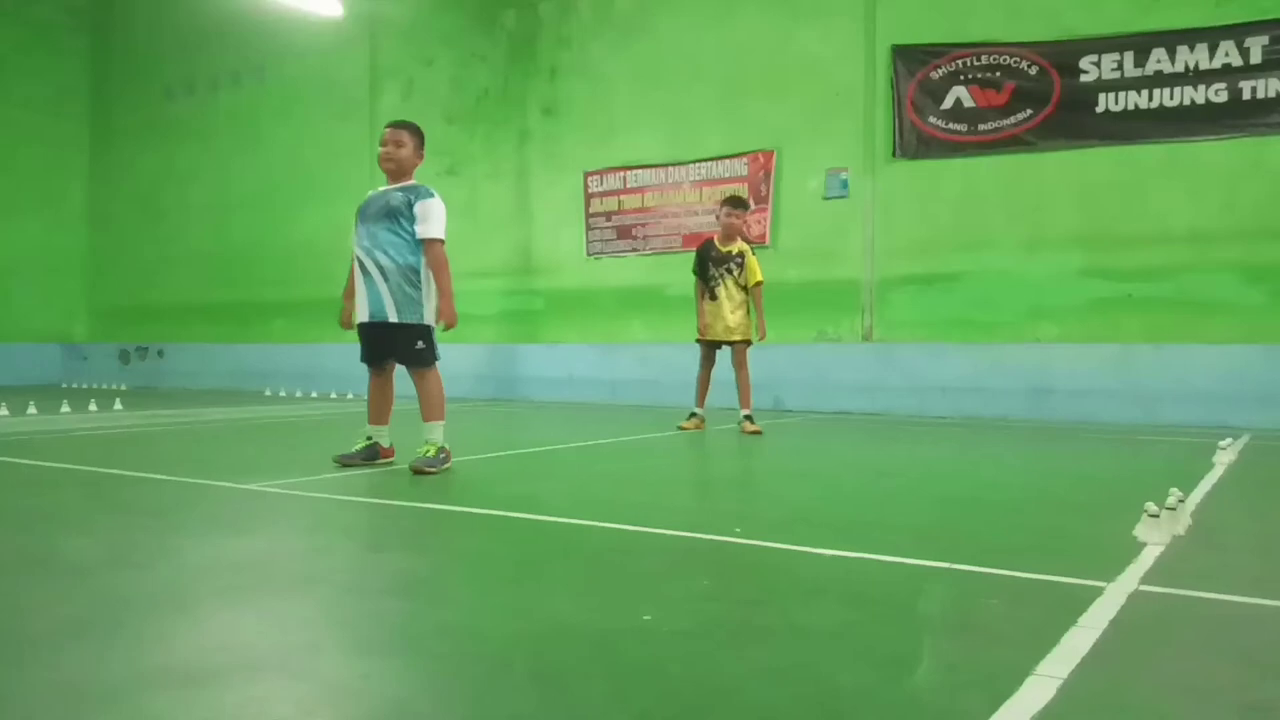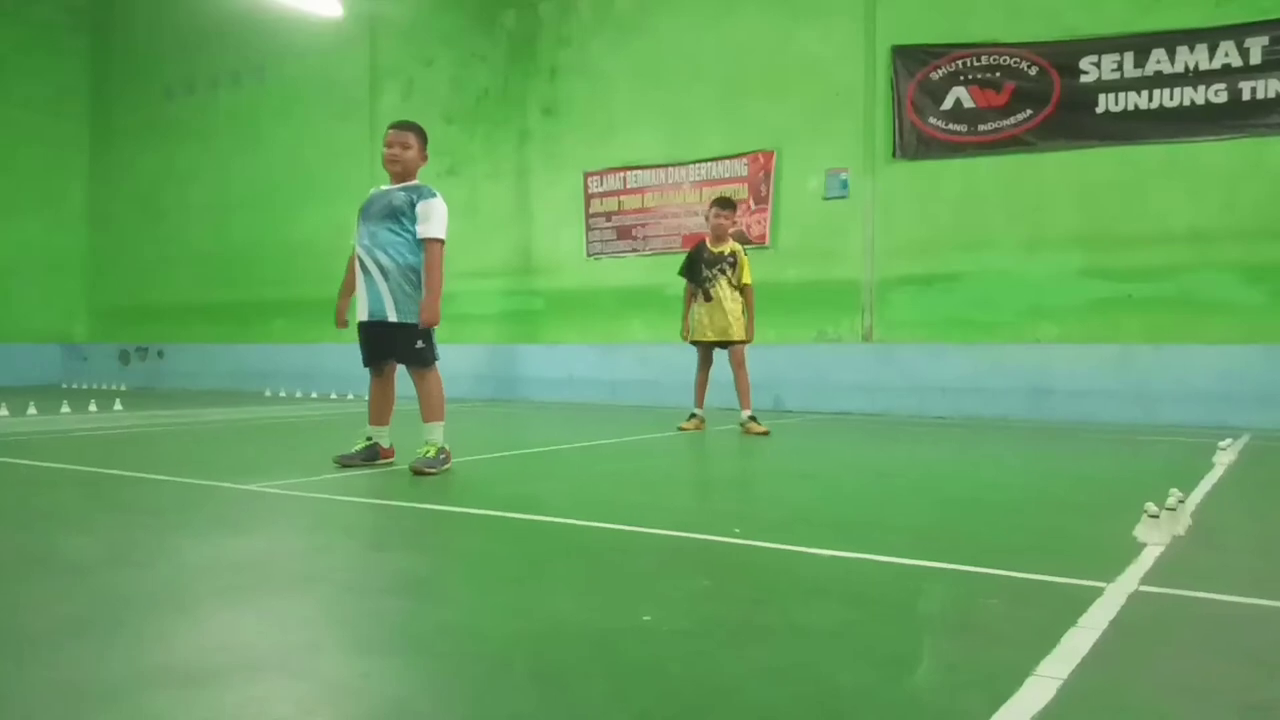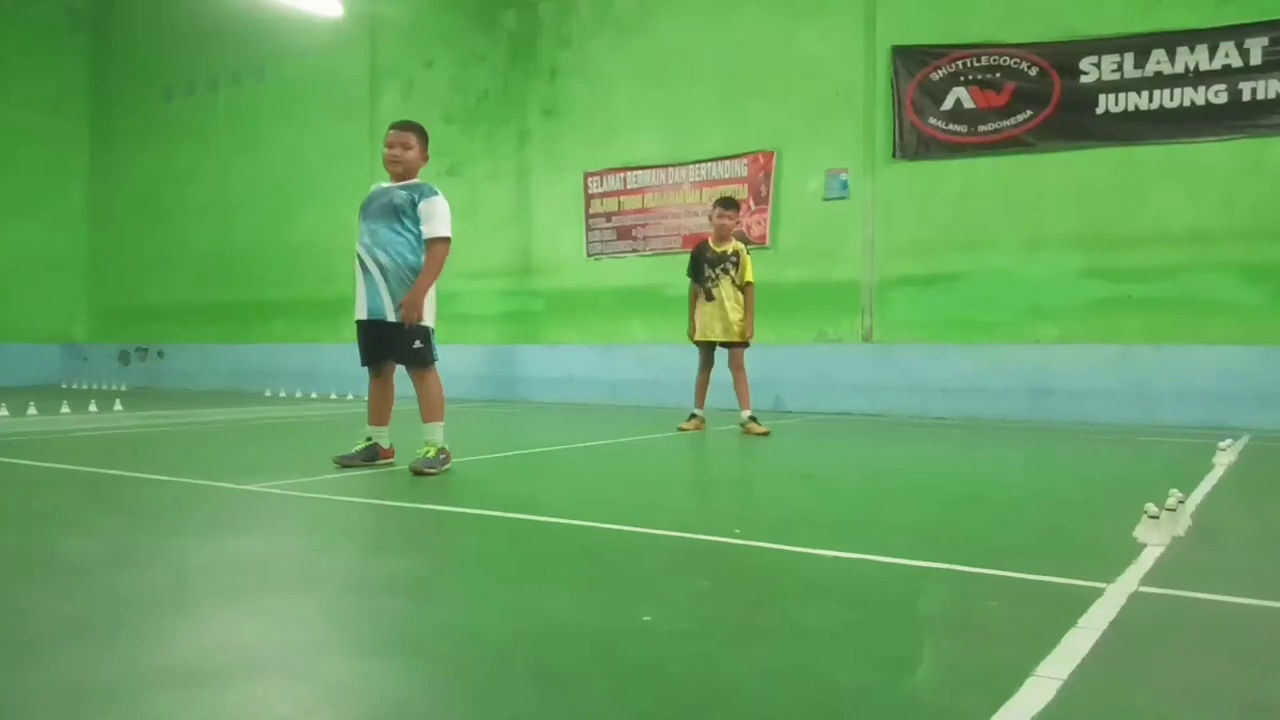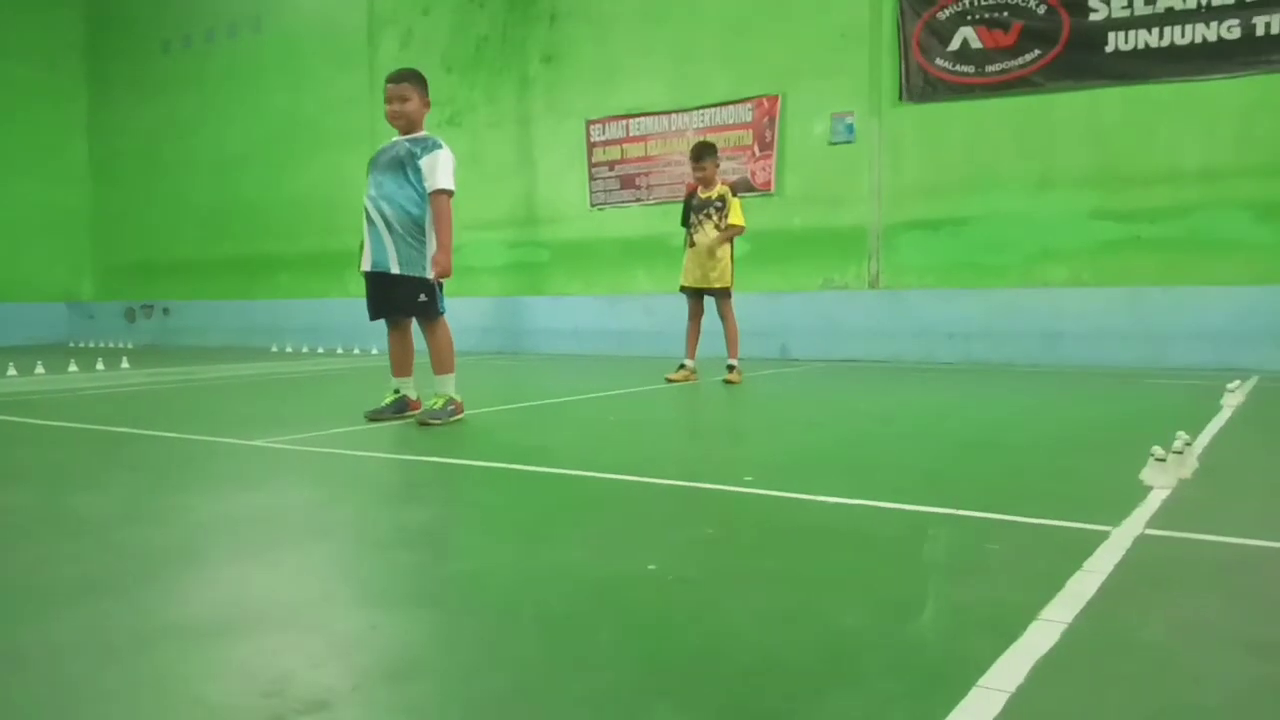
dt=0.4s
person 1, frame 1
left shoulder: (424, 198)
right shoulder: (369, 201)
left elbow: (434, 249)
left wrist: (446, 299)
right wrist: (348, 300)
left hip: (409, 304)
right hip: (371, 307)
left knee: (422, 367)
right knee: (378, 369)
left ankle: (436, 445)
right ankle: (378, 442)
person 1, frame 2
left shoulder: (426, 198)
right shoulder: (372, 200)
left elbow: (433, 249)
right elbow: (358, 251)
left wrist: (432, 299)
right wrist: (344, 296)
left hip: (408, 305)
right hip: (371, 306)
left knee: (422, 368)
right knee: (379, 370)
left ankle: (435, 445)
right ankle: (378, 442)
person 1, frame 3
left shoulder: (427, 196)
right shoulder: (374, 196)
left elbow: (439, 246)
left wrist: (418, 293)
right wrist: (361, 288)
left hip: (407, 303)
right hip: (371, 304)
left knee: (421, 368)
right knee: (378, 369)
left ankle: (436, 445)
right ankle: (377, 442)
person 1, frame 4
left shoulder: (432, 149)
right shoulder: (383, 152)
left elbow: (441, 199)
left wrist: (444, 250)
right wrist: (366, 251)
left hip: (416, 256)
right hip: (380, 258)
left knee: (431, 319)
right knee: (395, 322)
left ankle: (447, 396)
right ankle: (404, 394)
person 2, frame 1
left shoulder: (745, 251)
right shoulder: (706, 248)
left elbow: (755, 285)
right elbow: (699, 284)
left wrist: (760, 319)
right wrist: (700, 315)
left hip: (737, 317)
right hip: (711, 316)
left knee: (740, 363)
right knee: (706, 363)
left ankle: (746, 416)
right ankle: (698, 414)
person 2, frame 2
left shoulder: (737, 250)
right shoulder: (697, 251)
left elbow: (746, 287)
right elbow: (690, 286)
left wrist: (751, 321)
right wrist: (685, 319)
left hip: (732, 317)
right hip: (704, 317)
left knee: (738, 363)
right knee: (703, 364)
left ankle: (747, 416)
right ankle: (697, 414)
person 2, frame 3
left shoulder: (740, 250)
right shoulder: (700, 250)
left elbow: (748, 286)
right elbow: (694, 286)
left wrist: (749, 320)
right wrist: (691, 319)
left hip: (734, 318)
right hip: (707, 317)
left knee: (737, 364)
right knee: (704, 364)
left ankle: (747, 417)
right ankle: (697, 415)
person 2, frame 4
left shoulder: (727, 193)
right shoulder: (691, 196)
left elbow: (739, 226)
left wrist: (719, 239)
right wrist: (686, 259)
left hip: (718, 263)
right hip: (693, 264)
left knee: (725, 311)
right knee: (693, 314)
left ankle: (733, 365)
right ankle: (688, 365)
